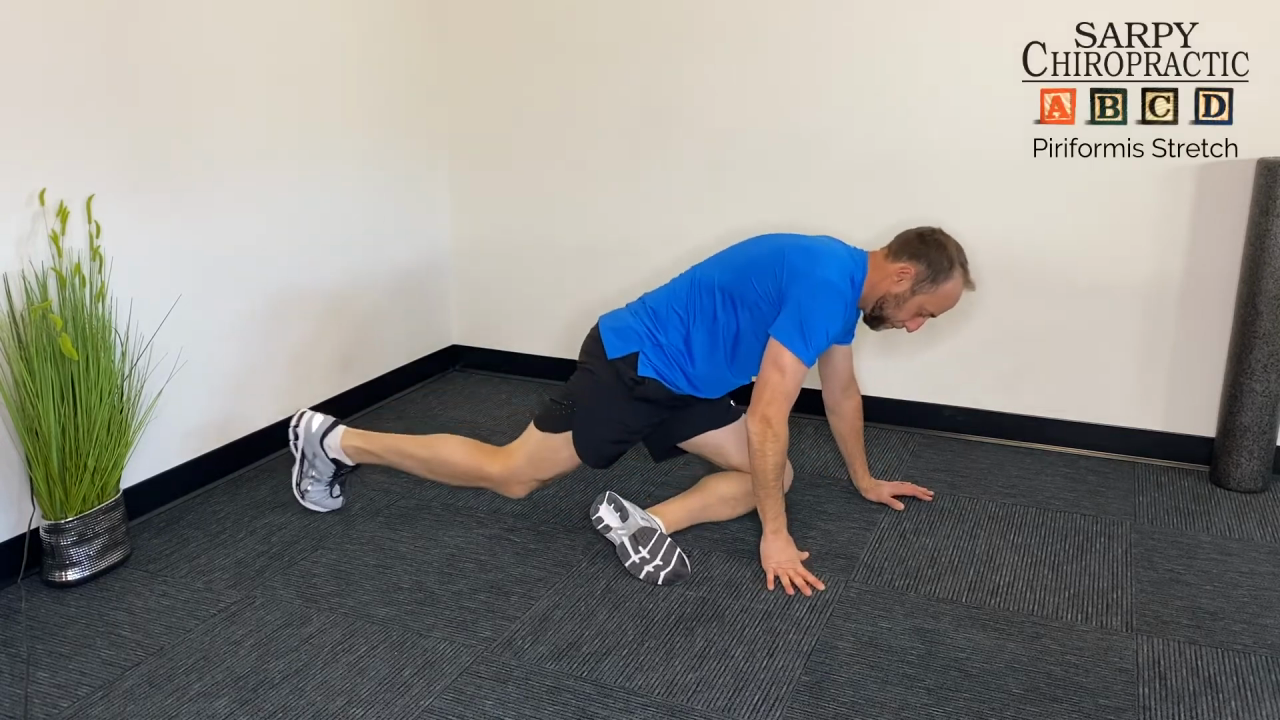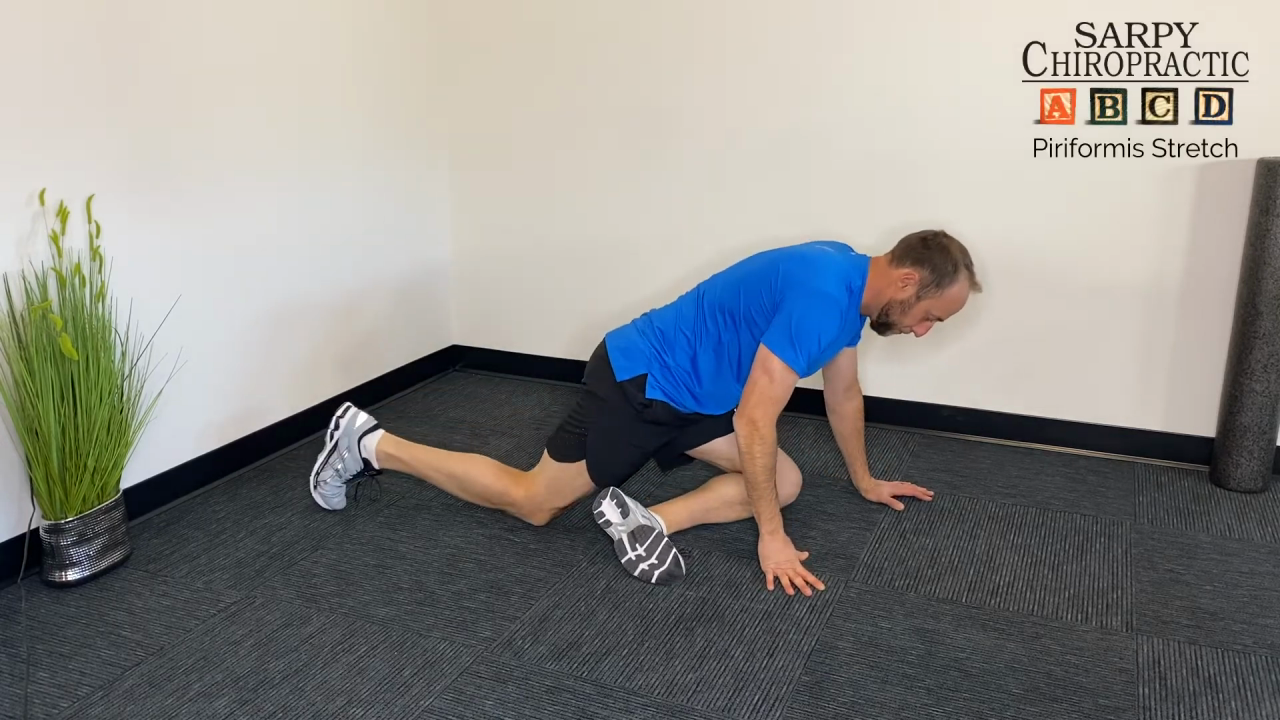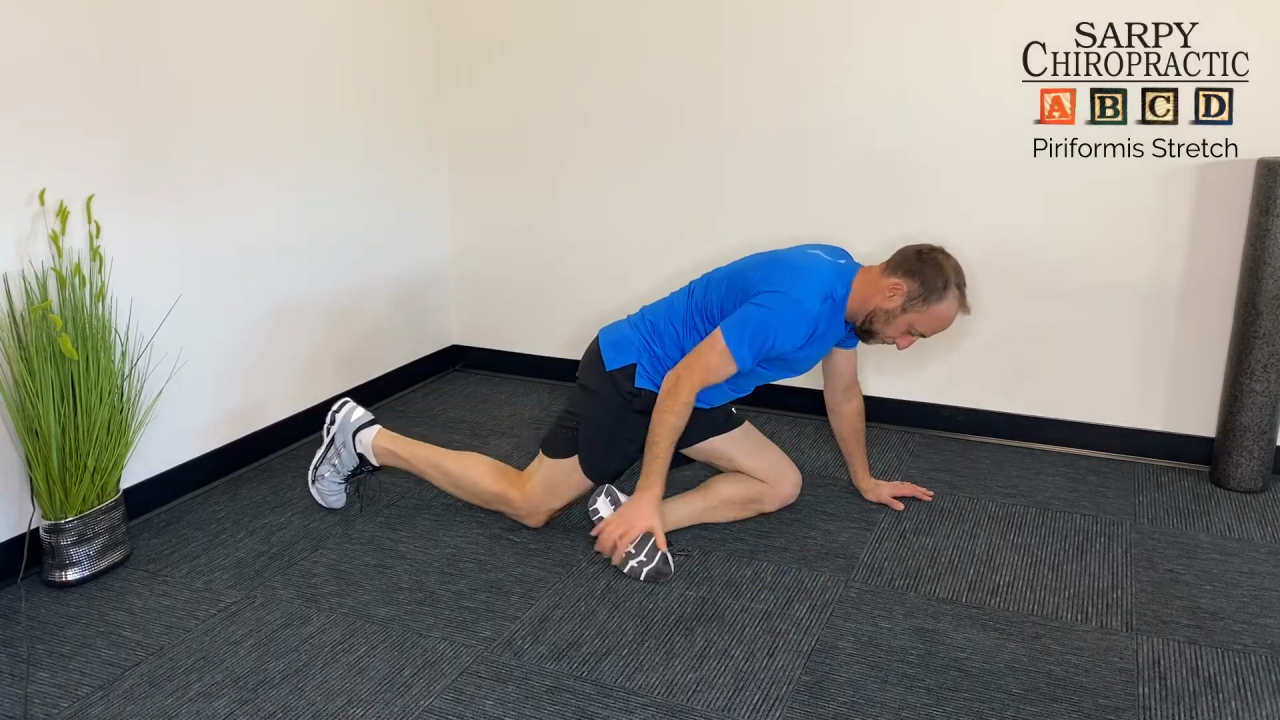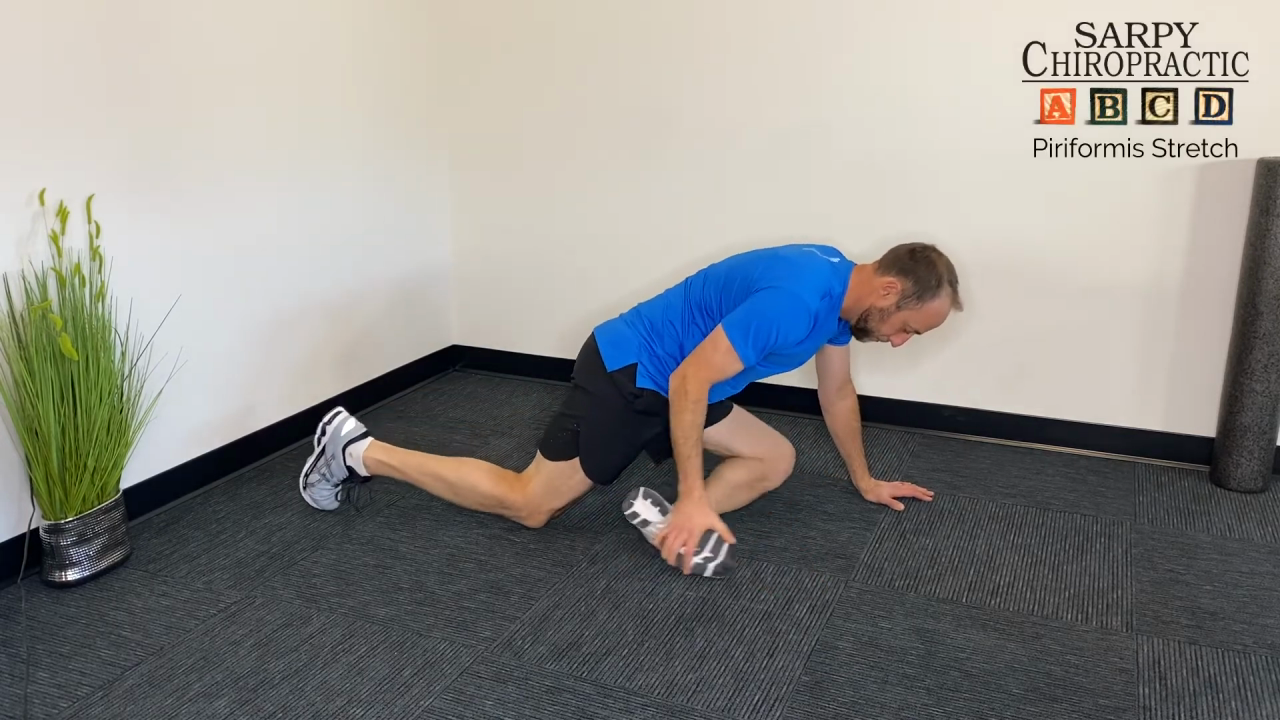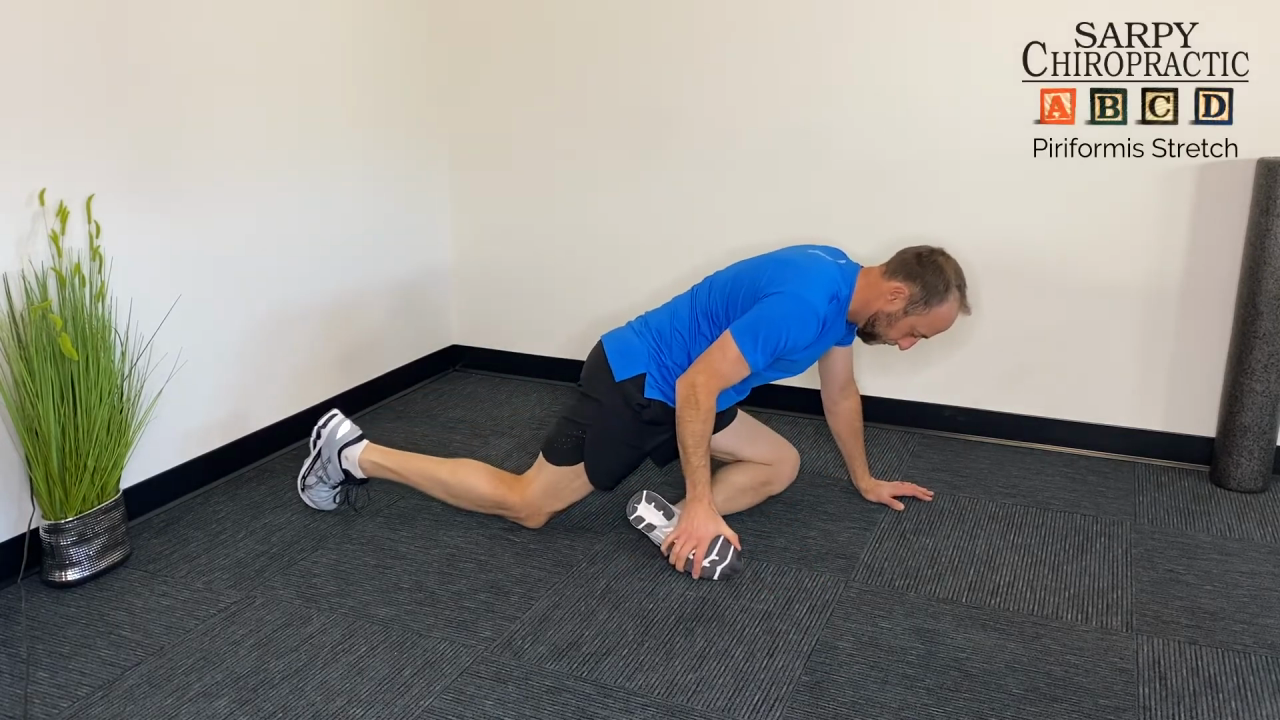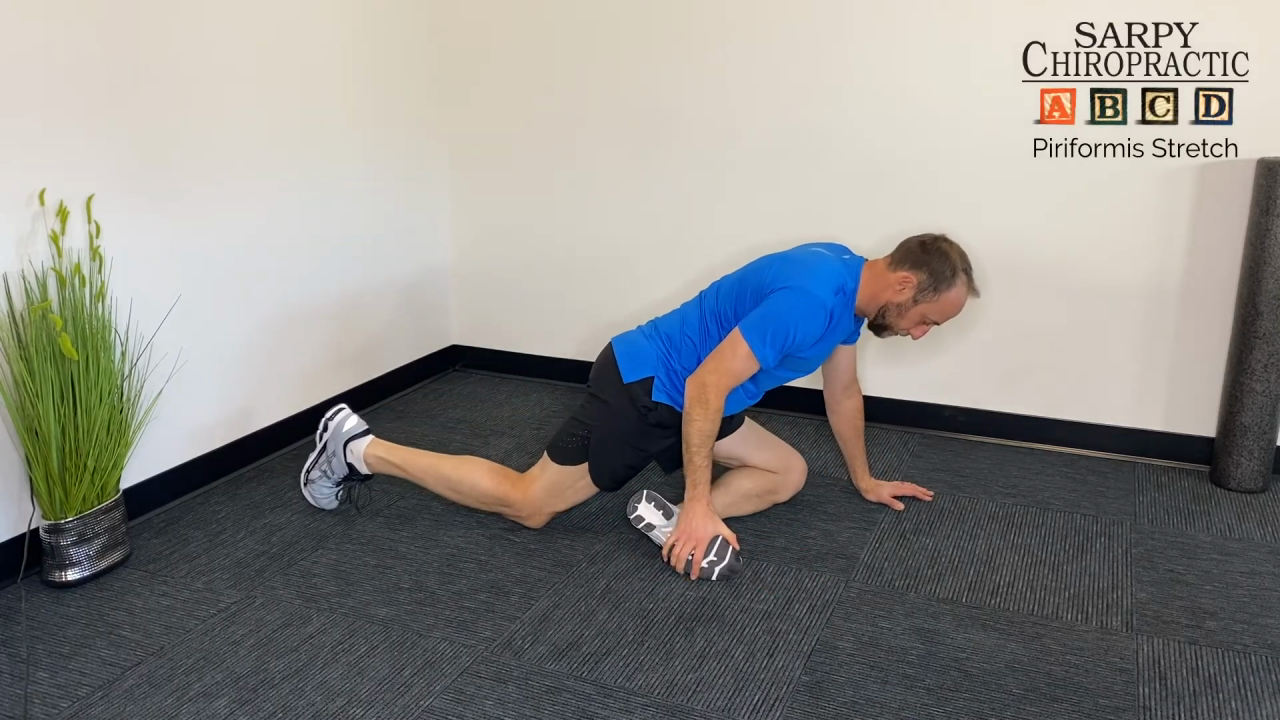
dt=0.5s
person 1, frame 1
left shoulder: (846, 284)
right shoulder: (826, 284)
left elbow: (842, 393)
right elbow: (769, 418)
left wrist: (865, 481)
right wrist: (776, 535)
left hip: (677, 378)
right hip: (633, 362)
left knee: (774, 475)
right knee: (510, 475)
left ankle: (647, 523)
right ankle: (334, 441)
person 1, frame 2
left shoulder: (851, 284)
right shoulder: (824, 295)
left elbow: (843, 391)
right elbow: (753, 421)
left wrist: (865, 481)
right wrist: (770, 537)
left hip: (682, 393)
right hip: (637, 381)
left knee: (785, 482)
right knee: (531, 503)
left ankle: (646, 522)
right ankle: (371, 444)
person 1, frame 3
left shoulder: (847, 288)
right shoulder: (798, 304)
left elbow: (844, 393)
right elbow: (682, 383)
left wrist: (865, 481)
right wrist: (647, 495)
left hip: (678, 388)
right hip: (631, 376)
left knee: (781, 484)
right knee: (528, 504)
left ankle: (641, 521)
right ankle: (368, 438)
person 1, frame 4
left shoulder: (839, 285)
right shoulder: (796, 299)
left elbow: (837, 392)
right elbow: (690, 382)
left wrist: (865, 481)
right wrist: (694, 497)
left hip: (663, 379)
right hip: (628, 373)
left knee: (776, 461)
right knee: (527, 506)
left ankle: (664, 516)
right ankle: (359, 450)
person 1, frame 5
left shoulder: (843, 285)
right shoulder: (804, 303)
left elbow: (840, 393)
right elbow: (697, 388)
left wrist: (864, 480)
right wrist: (701, 504)
left hip: (669, 387)
right hip: (635, 383)
left knee: (780, 465)
right knee: (526, 505)
left ankle: (671, 518)
right ankle: (356, 453)
person 1, frame 6
left shoulder: (849, 282)
right shoulder: (812, 298)
left elbow: (842, 390)
right elbow: (708, 388)
left wrist: (865, 480)
right wrist: (700, 505)
left hip: (677, 392)
right hip: (643, 387)
left knee: (789, 474)
right knee: (526, 504)
left ankle: (669, 517)
right ankle: (360, 447)
